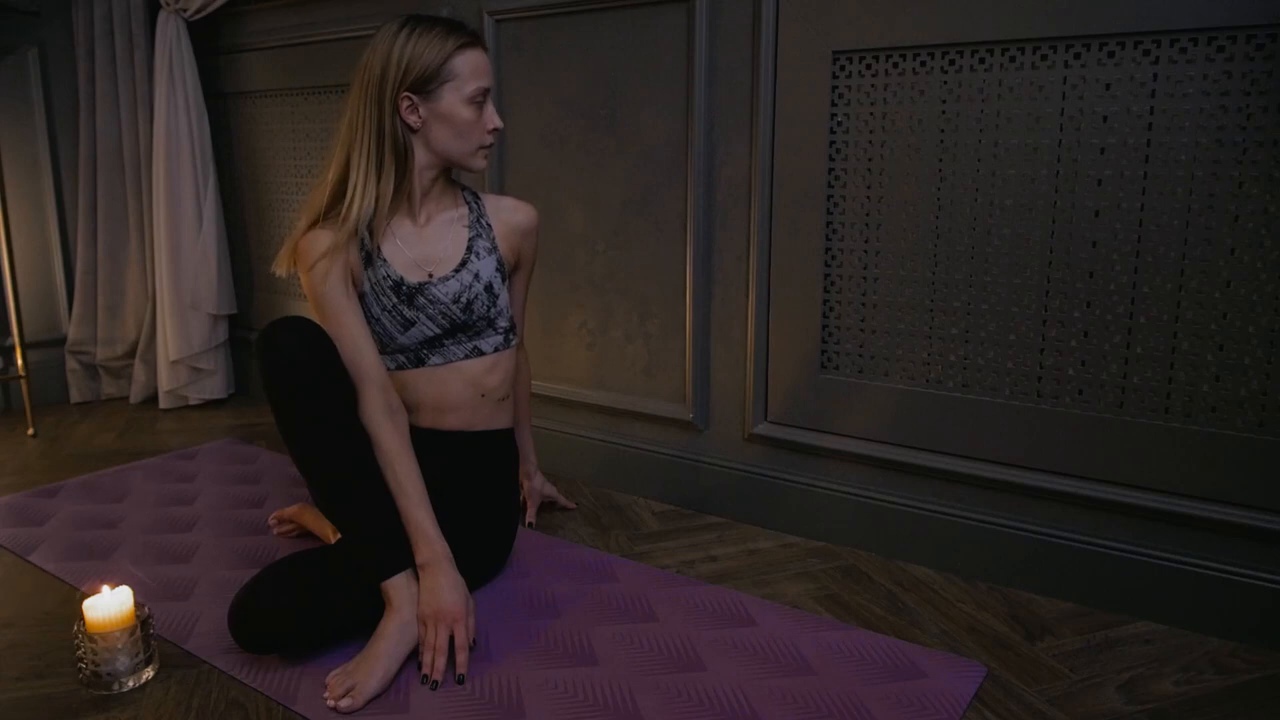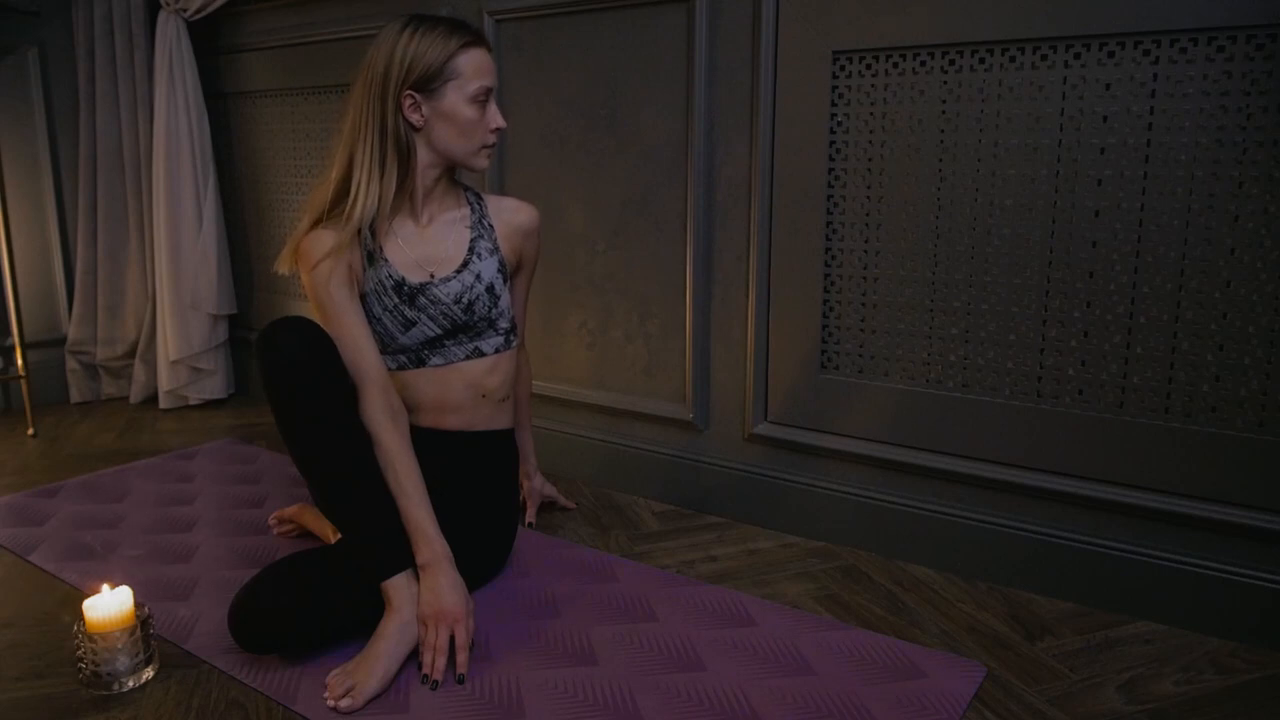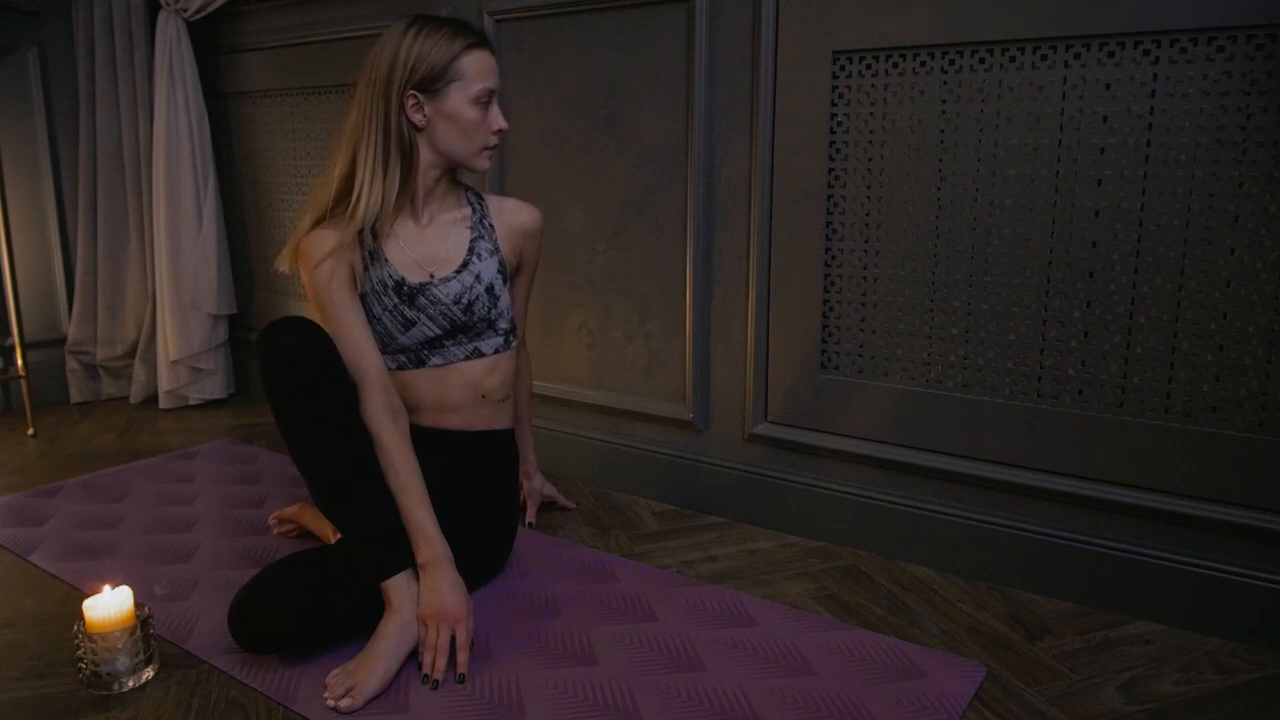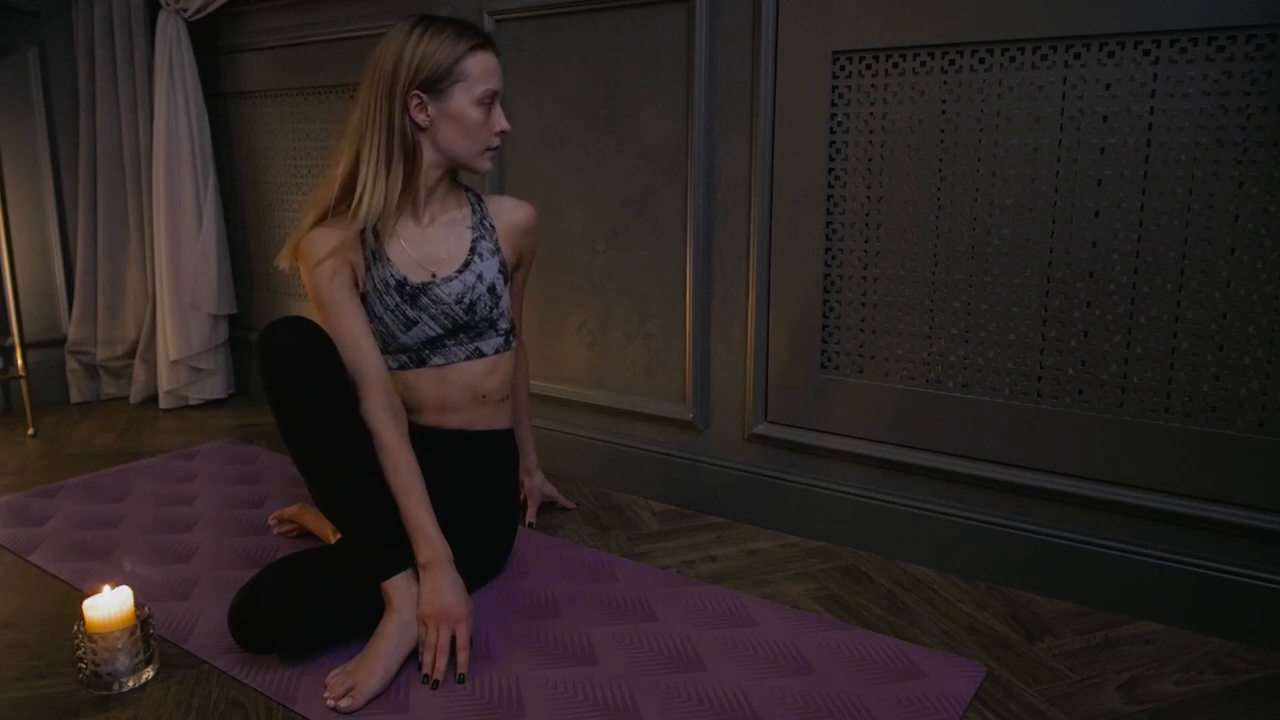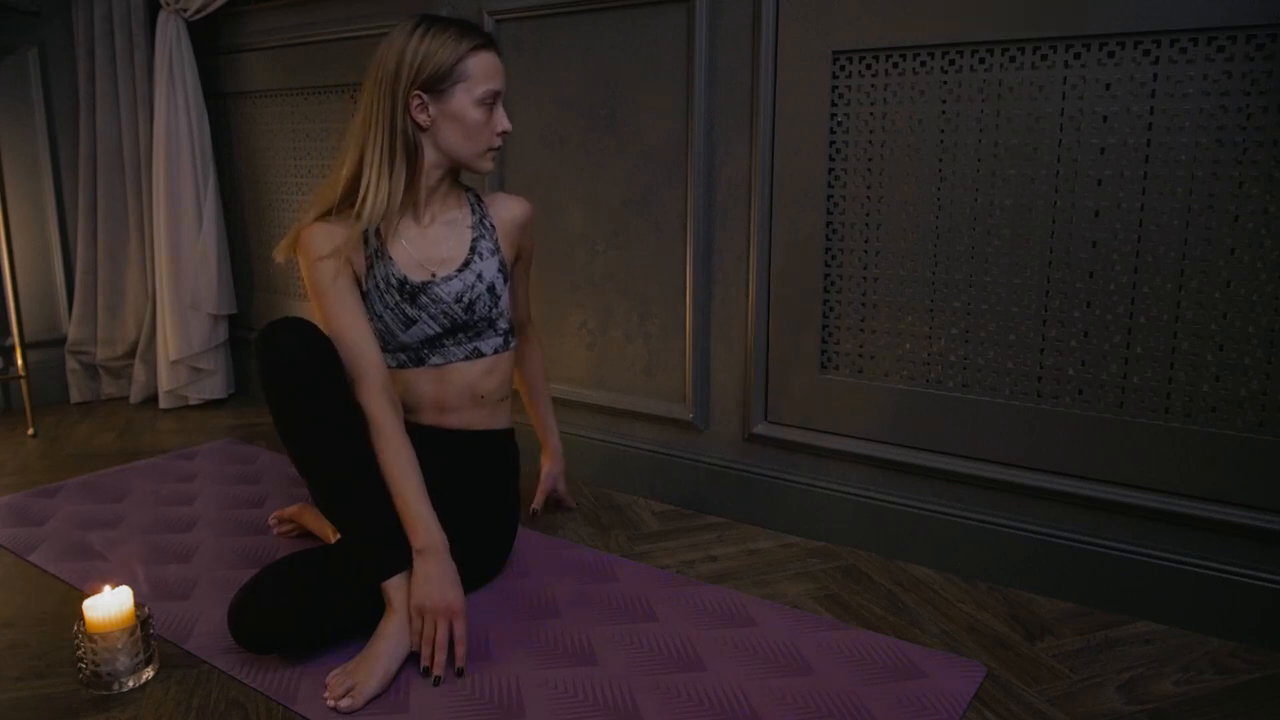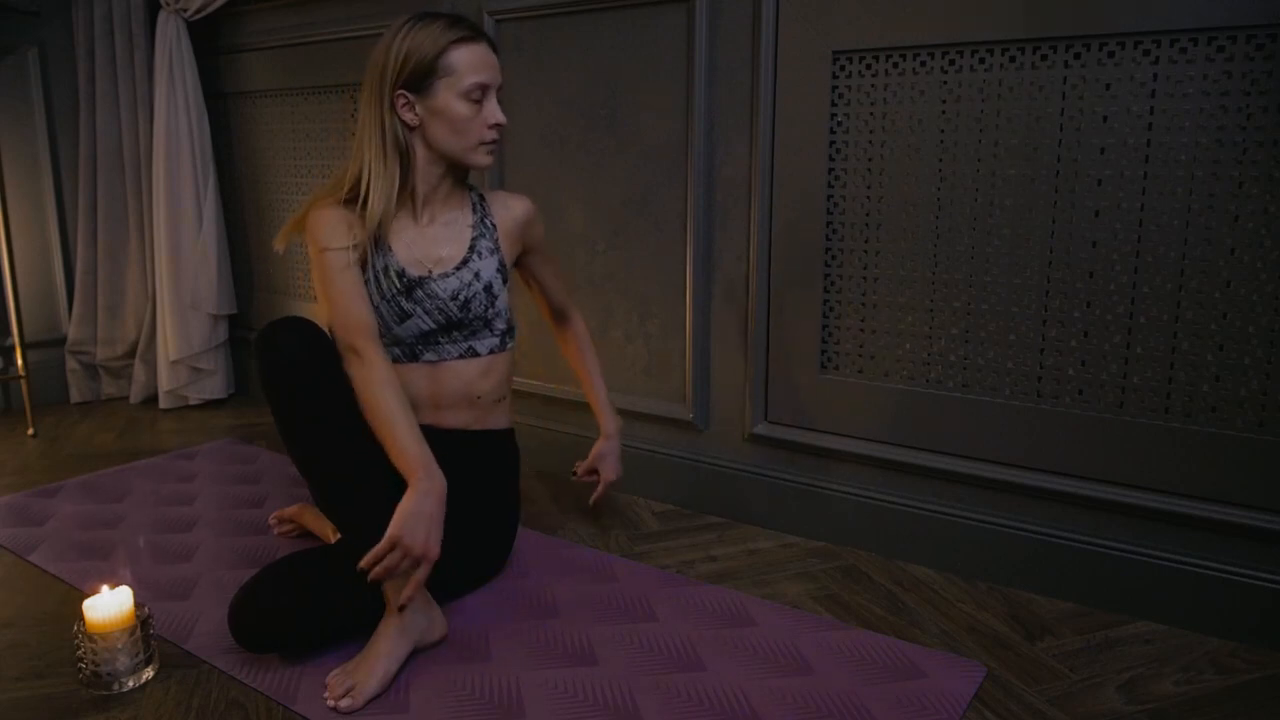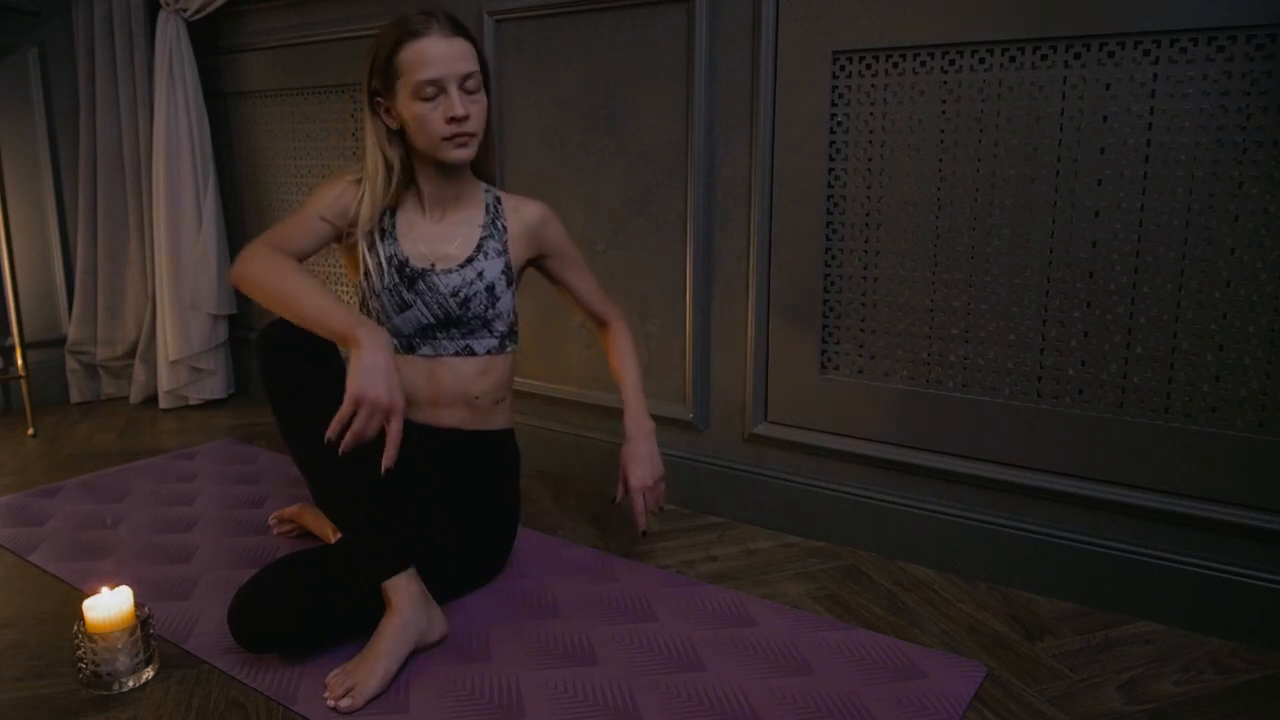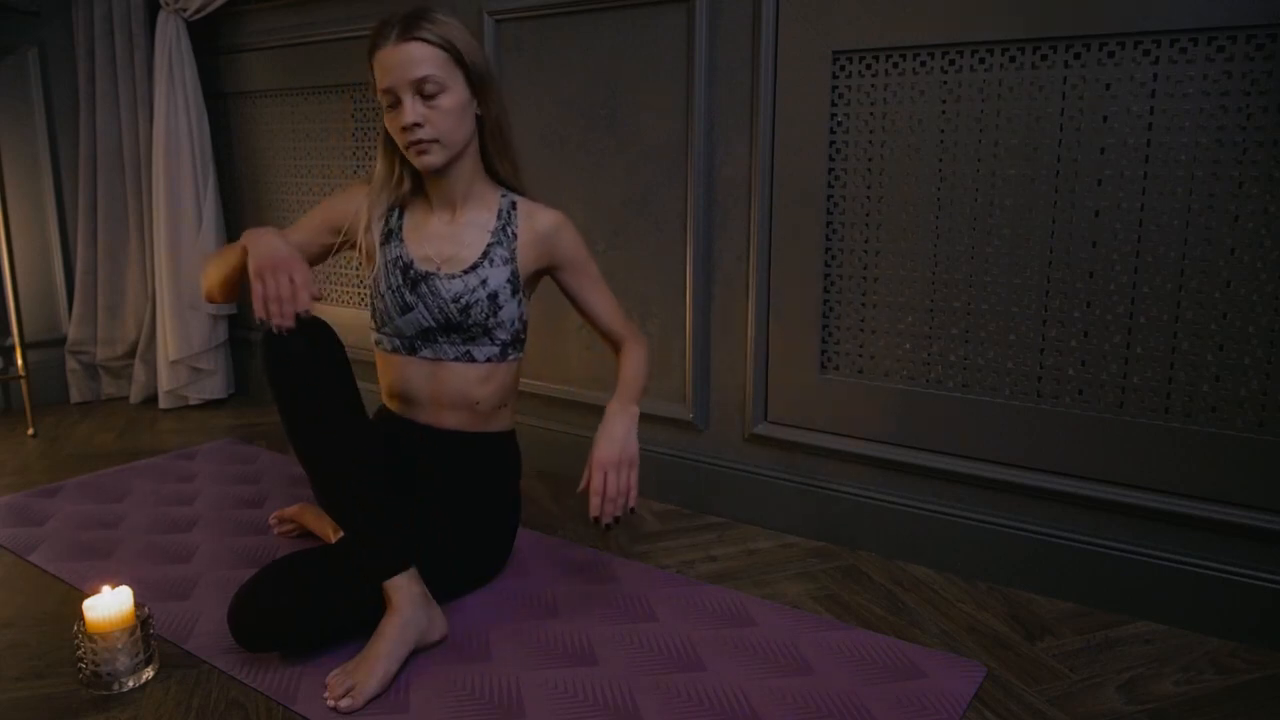
dt=0.5s
person 1, frame 1
left shoulder: (511, 224)
right shoulder: (333, 245)
right elbow: (375, 400)
left wrist: (527, 467)
right wrist: (429, 562)
left hip: (479, 486)
right hip: (390, 467)
left knee: (264, 617)
right knee: (287, 343)
left ankle: (345, 524)
right ankle: (401, 590)
person 1, frame 2
left shoulder: (514, 225)
right shoulder: (335, 245)
right elbow: (376, 400)
left wrist: (527, 466)
right wrist: (430, 561)
left hip: (478, 487)
right hip: (391, 466)
left knee: (265, 616)
right knee: (288, 342)
left ankle: (350, 526)
right ankle: (401, 587)
person 1, frame 3
left shoulder: (515, 226)
right shoulder: (335, 245)
right elbow: (377, 401)
left wrist: (527, 467)
right wrist: (430, 563)
left hip: (478, 488)
right hip: (391, 467)
left knee: (265, 617)
right knee: (287, 342)
left ankle: (346, 524)
right ankle: (402, 589)
person 1, frame 4
left shoulder: (512, 224)
right shoulder: (336, 244)
right elbow: (376, 402)
left wrist: (528, 465)
right wrist: (431, 563)
left hip: (477, 487)
right hip: (389, 468)
left knee: (264, 617)
right knee: (288, 343)
left ankle: (348, 525)
person 1, frame 5
left shoulder: (509, 220)
right shoulder: (336, 240)
right elbow: (373, 397)
left wrist: (553, 453)
right wrist: (425, 548)
left hip: (477, 487)
right hip: (387, 467)
left knee: (264, 617)
right knee: (287, 343)
left ankle: (347, 524)
right ankle: (381, 556)
person 1, frame 6
left shoulder: (511, 218)
right shoulder: (341, 223)
left elbow: (564, 318)
right elbow: (361, 352)
left wrist: (608, 428)
right wrist: (421, 485)
left hip: (478, 483)
right hip: (389, 465)
left knee: (263, 616)
right knee: (287, 341)
left ankle: (350, 523)
right ankle: (361, 521)
person 1, frame 7
left shoulder: (523, 221)
right shoulder: (358, 204)
left elbow: (610, 322)
right elbow: (252, 263)
left wrist: (638, 431)
right wrist: (359, 334)
left hip: (475, 482)
right hip: (388, 459)
left knee: (262, 617)
right knee: (286, 339)
left ankle: (349, 522)
person 1, frame 8
left shoulder: (538, 228)
right shoulder: (367, 210)
left elbow: (630, 341)
right elbow: (214, 284)
left wrist: (620, 415)
right wrist: (260, 242)
left hip: (474, 484)
right hip: (387, 456)
left knee: (260, 615)
right knee: (293, 334)
left ankle: (353, 526)
right ankle: (357, 522)
